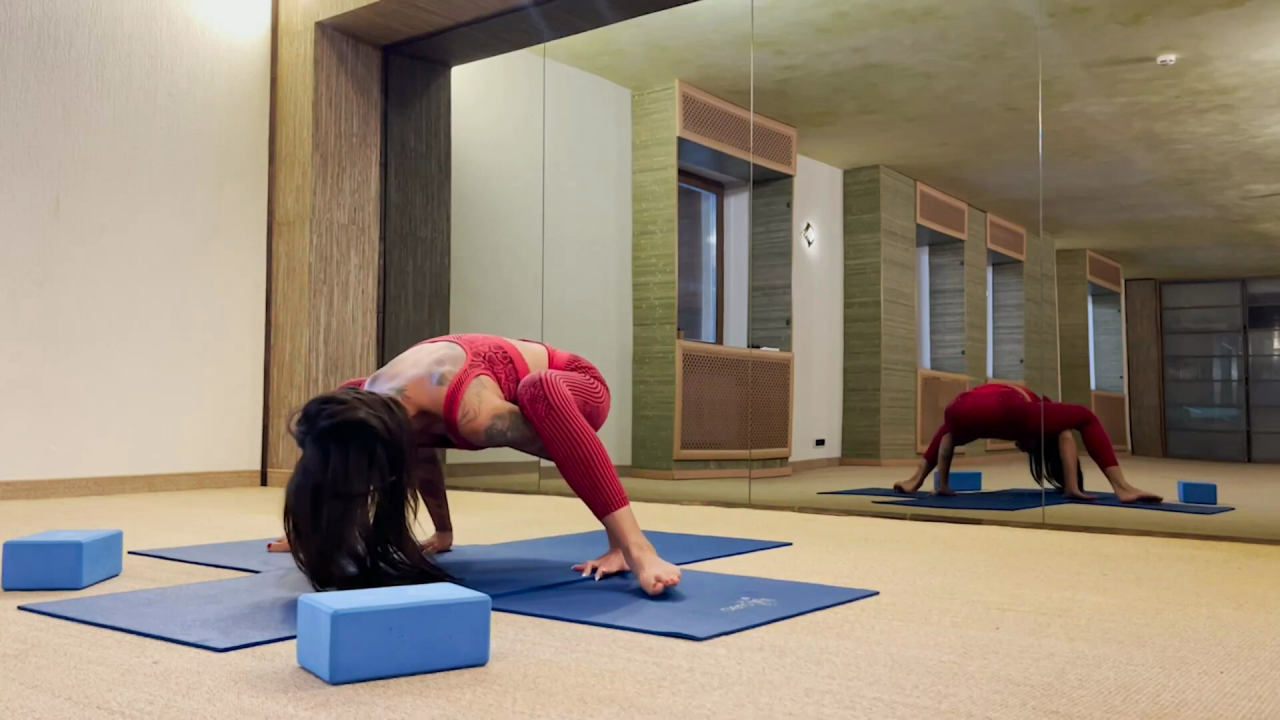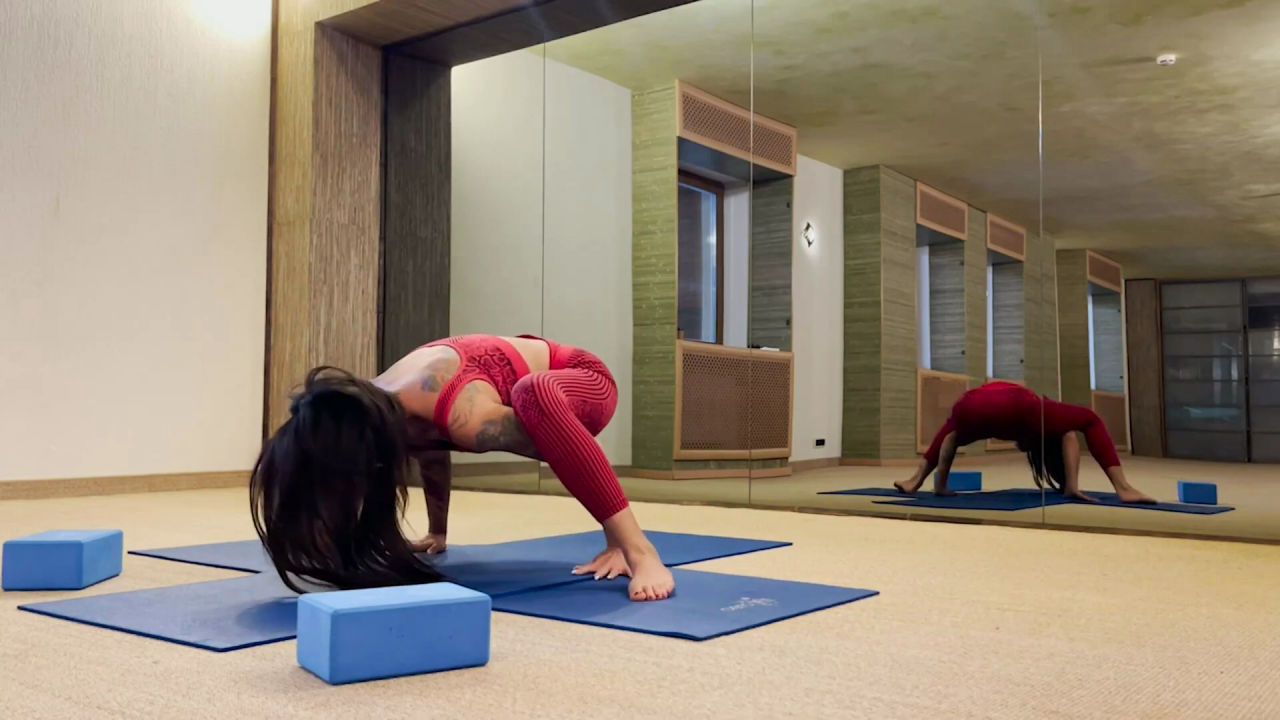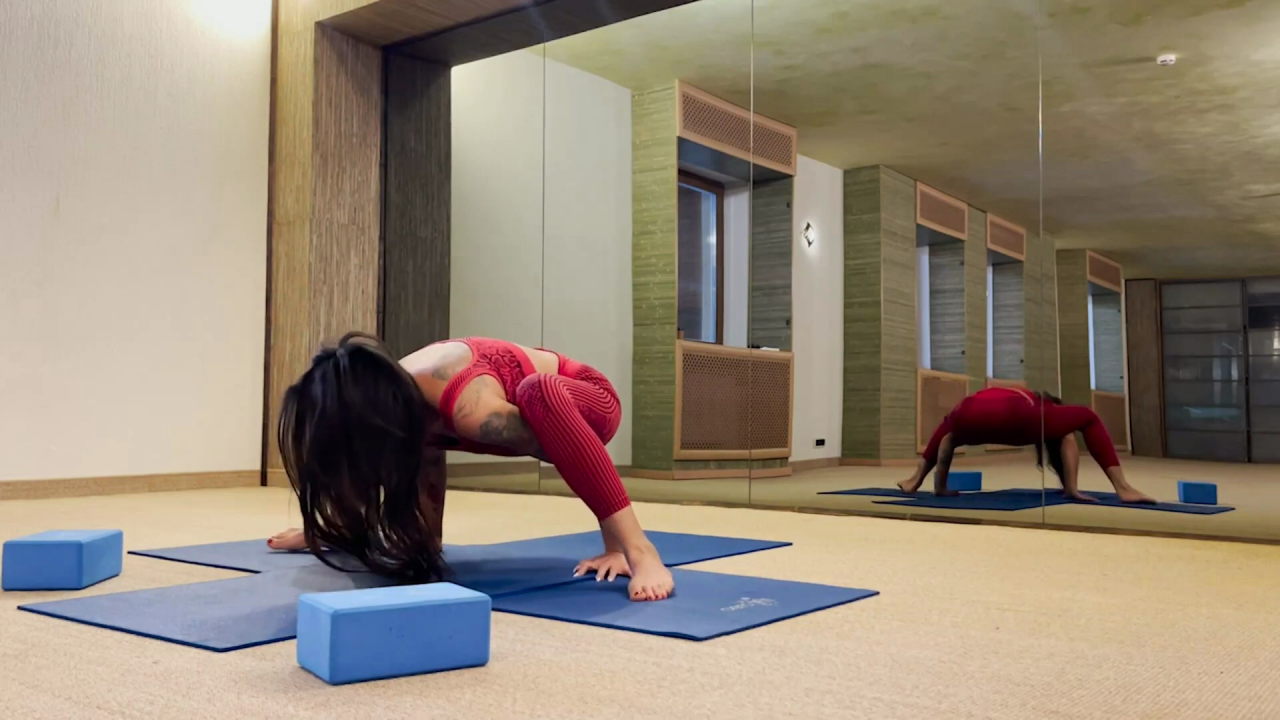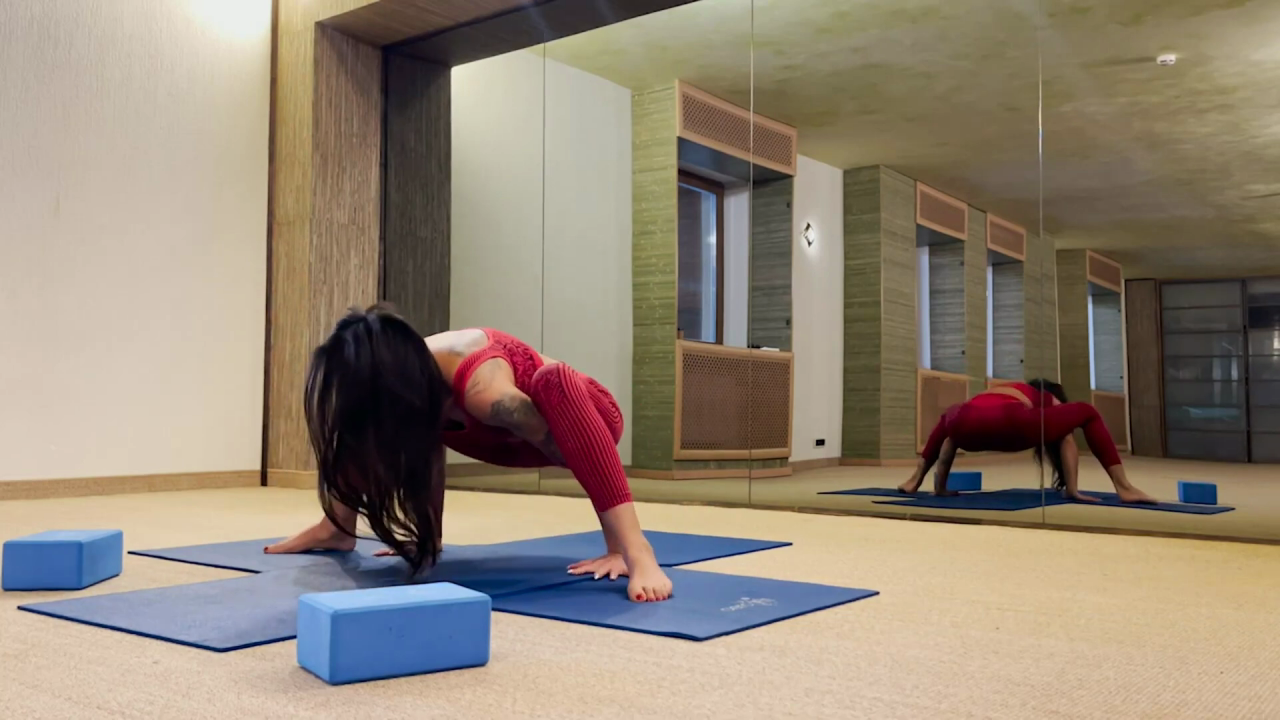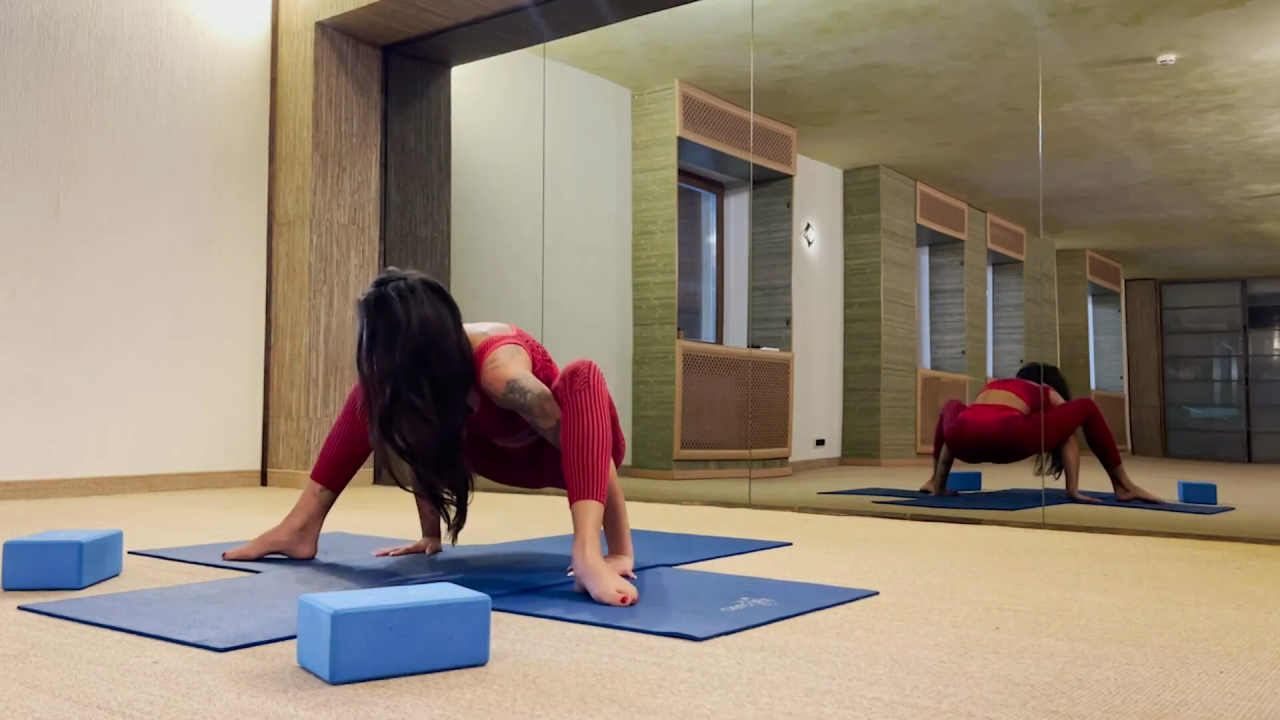
dt=0.5s
person 1, frame 1
left shoulder: (471, 411)
right shoulder: (366, 403)
left elbow: (573, 450)
left wrist: (626, 548)
right wrist: (442, 532)
left hip: (575, 389)
right hip: (512, 393)
left knee: (539, 392)
left ankle: (635, 546)
person 1, frame 2
left shoulder: (463, 416)
right shoulder: (376, 408)
left elbow: (571, 453)
left wrist: (625, 548)
right wrist: (437, 532)
left hip: (582, 381)
right hip: (523, 378)
left knee: (536, 394)
left ankle: (637, 548)
person 1, frame 3
left shoulder: (470, 409)
right shoulder: (391, 396)
left elbow: (576, 457)
right elbow: (429, 451)
left wrist: (627, 548)
right wrist: (430, 534)
left hip: (585, 401)
right hip: (531, 415)
left knee: (539, 393)
left ankle: (639, 549)
right ankle: (332, 530)
person 1, frame 4
left shoulder: (482, 387)
right shoulder: (408, 382)
left elbow: (581, 454)
right elbow: (425, 454)
left wrist: (628, 550)
right wrist: (429, 537)
left hip: (580, 422)
left knee: (554, 382)
left ankle: (636, 554)
right ankle: (337, 528)
person 1, frame 5
left shoulder: (499, 370)
right shoulder: (412, 372)
left elbow: (598, 456)
right elbow: (421, 450)
left wrist: (620, 553)
right wrist: (430, 536)
left hip: (564, 451)
right hip: (508, 455)
left knee: (583, 377)
right knee: (373, 393)
left ankle: (587, 555)
right ankle: (303, 528)
person 2, frame 1
right shoulder: (1045, 415)
left elbow: (947, 437)
right elbow: (1066, 436)
left wrist: (942, 484)
right wrist: (1072, 487)
left hip: (961, 410)
right hip: (1004, 411)
left knee: (951, 429)
right knee: (1086, 418)
left ankle: (915, 481)
right ankle: (1122, 488)
person 2, frame 2
right shoulder: (1033, 407)
left elbow: (949, 439)
right elbow: (1069, 435)
left wrist: (940, 486)
right wrist: (1072, 487)
left hip: (970, 408)
right hip: (1014, 408)
left knee: (953, 428)
right knee: (1090, 421)
left ankle: (915, 481)
right ankle: (1123, 488)
person 2, frame 3
right shoulder: (1046, 409)
left elbow: (947, 439)
right elbow: (1067, 438)
left wrist: (940, 486)
right wrist: (1071, 488)
left hip: (968, 416)
right hip: (1011, 417)
left knee: (950, 423)
right knee: (1088, 418)
left ankle: (915, 481)
right ankle: (1122, 488)
person 2, frame 4
left shoulder: (996, 388)
right shoulder: (1051, 401)
left elbow: (949, 437)
right elbow: (1067, 438)
left wrist: (940, 486)
right wrist: (1072, 489)
left hip: (968, 424)
right hip: (1010, 423)
left knee: (954, 415)
right knee: (1086, 413)
left ankle: (916, 481)
right ankle: (1123, 488)
person 2, frame 5
left shoulder: (993, 386)
right shoulder: (1051, 394)
right elbow: (1068, 438)
left wrist: (940, 485)
right wrist: (1073, 489)
left hip: (964, 437)
right hip: (1007, 437)
left knee: (951, 407)
right knee: (1087, 408)
left ankle: (933, 481)
right ankle: (1123, 487)
